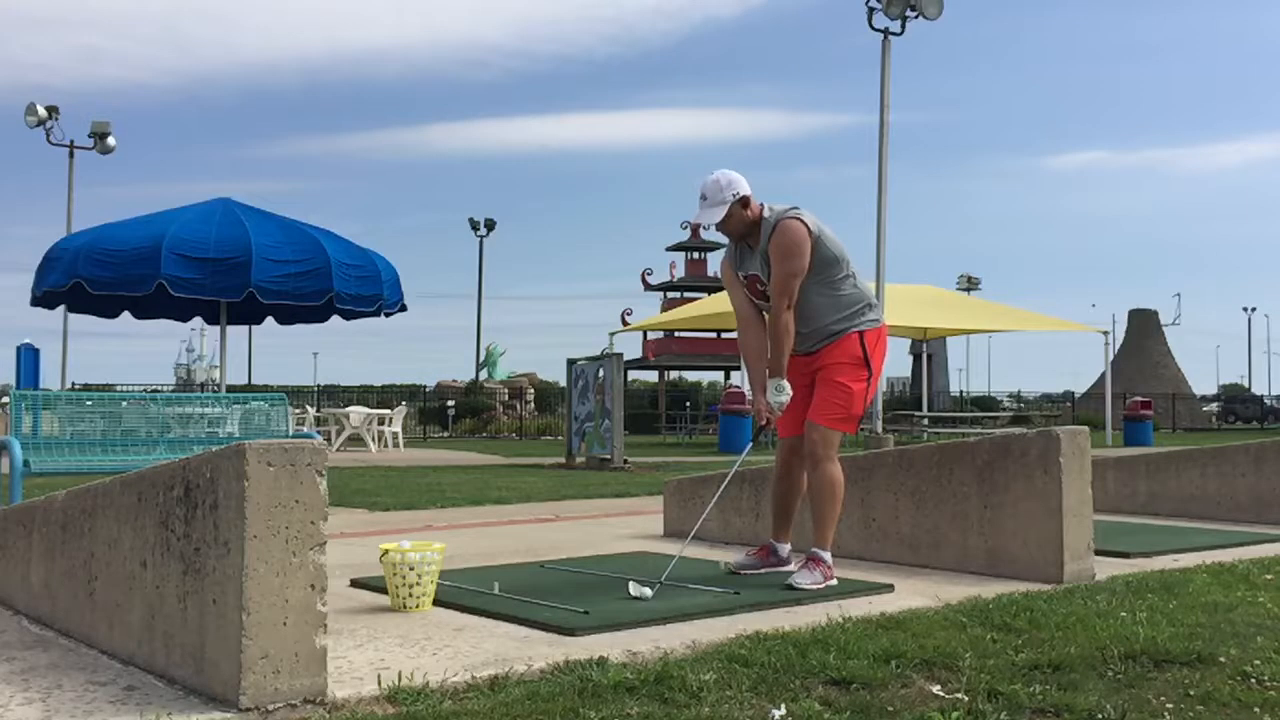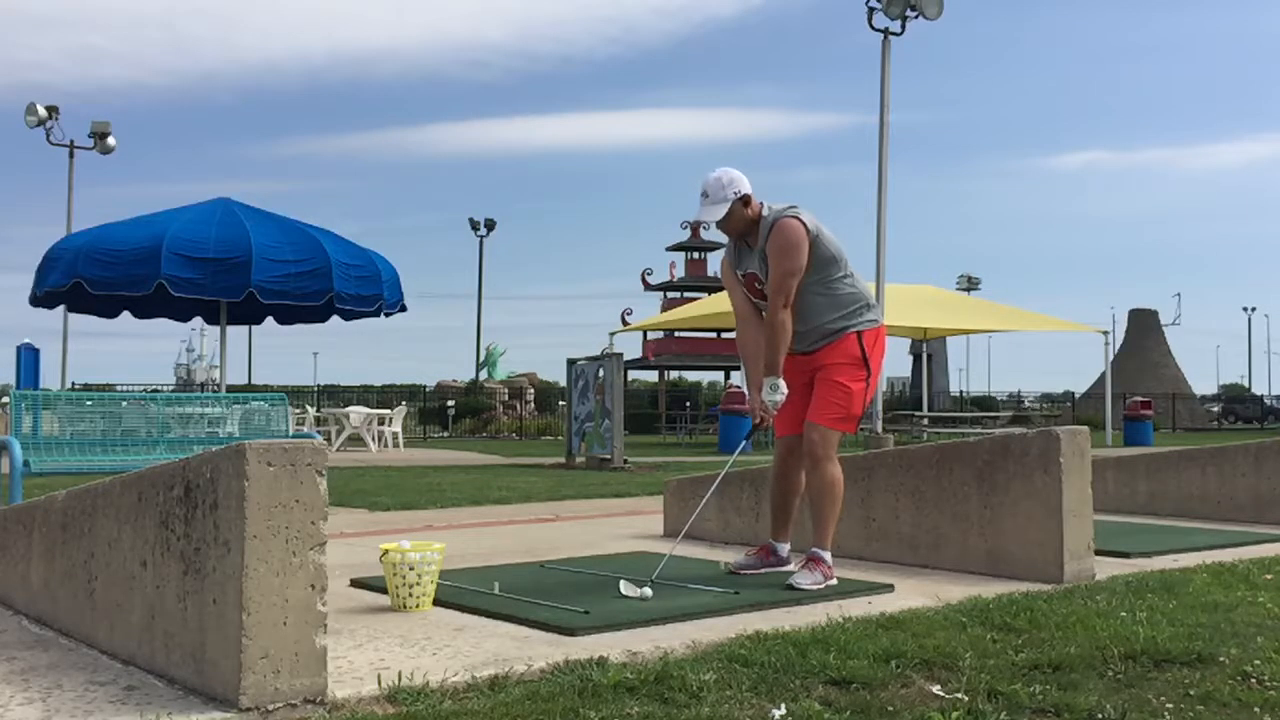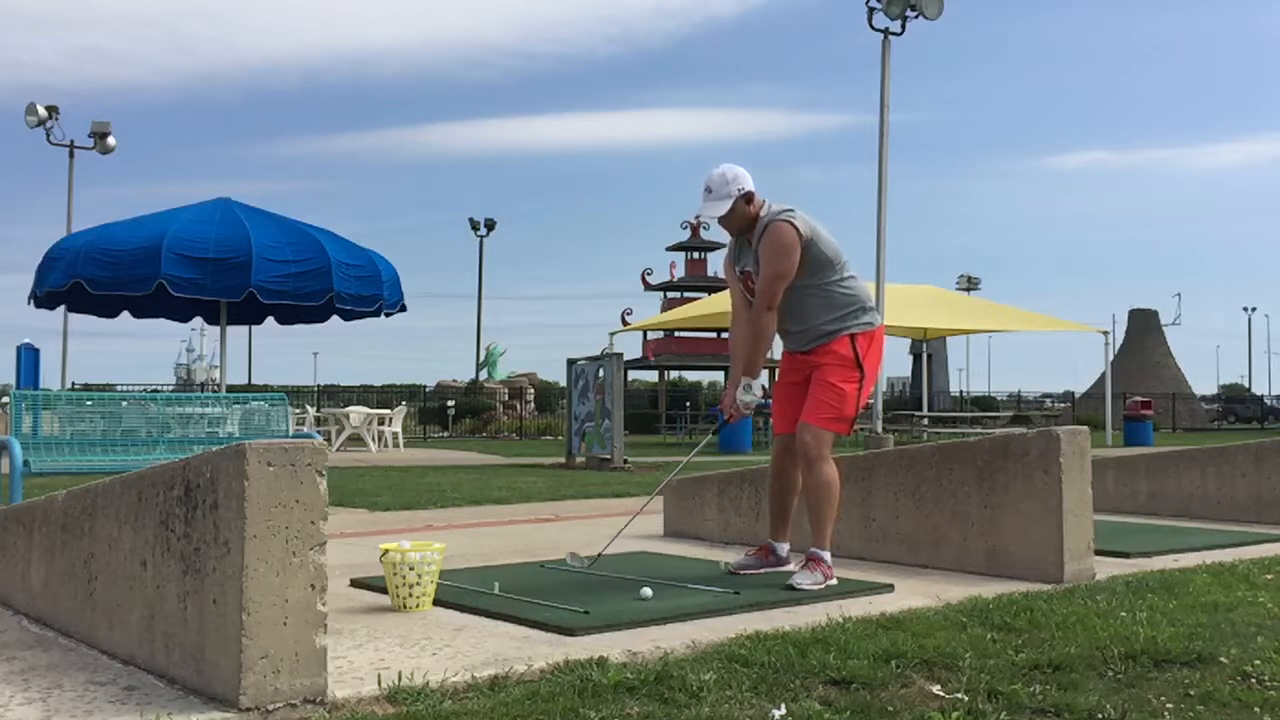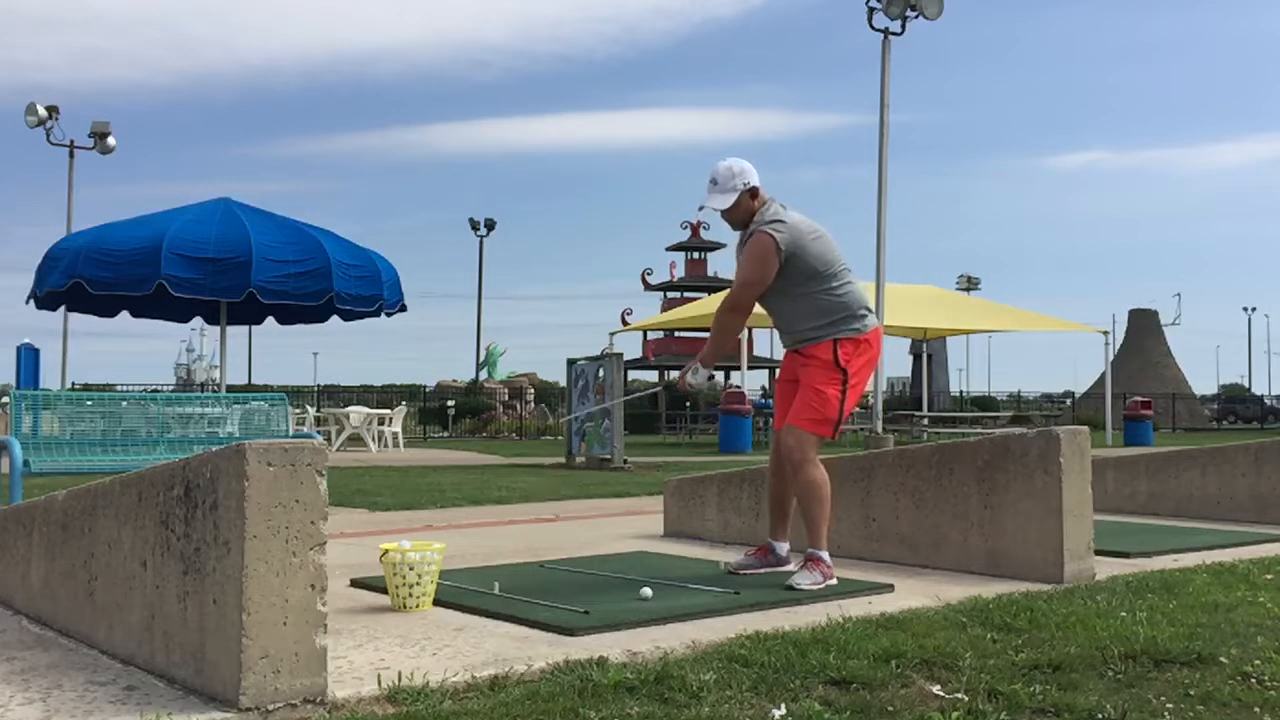
dt=1s
person 1, frame 1
left shoulder: (788, 229)
right shoulder: (733, 261)
left elbow: (782, 311)
right elbow: (750, 326)
left wrist: (776, 382)
right wrist: (758, 391)
left hip: (852, 339)
right hip: (804, 350)
left knee: (819, 447)
right knee: (789, 449)
left ankle: (821, 559)
right ankle: (778, 549)
person 1, frame 2
left shoulder: (786, 228)
right shoulder: (732, 261)
left elbow: (779, 310)
right elbow: (748, 325)
left wrist: (773, 381)
right wrist: (755, 390)
left hip: (851, 339)
right hip: (802, 350)
left knee: (818, 446)
right knee: (787, 449)
left ankle: (821, 559)
right ankle: (777, 548)
person 1, frame 3
left shoulder: (781, 229)
right shoulder: (735, 254)
left elbow: (765, 312)
right elbow: (742, 321)
left wrist: (750, 383)
right wrist: (734, 384)
left hip: (848, 341)
right hip: (801, 349)
left knee: (812, 445)
right knee: (785, 447)
left ankle: (821, 559)
right ankle: (777, 548)
person 1, frame 4
left shoulder: (769, 236)
right shoulder: (752, 234)
left elbow: (733, 308)
right elbow: (738, 309)
left wrist: (702, 365)
right wrist: (707, 360)
left hip: (843, 345)
right hip: (804, 347)
left knee: (799, 447)
right knee: (782, 447)
left ankle: (820, 559)
right ankle: (777, 548)
